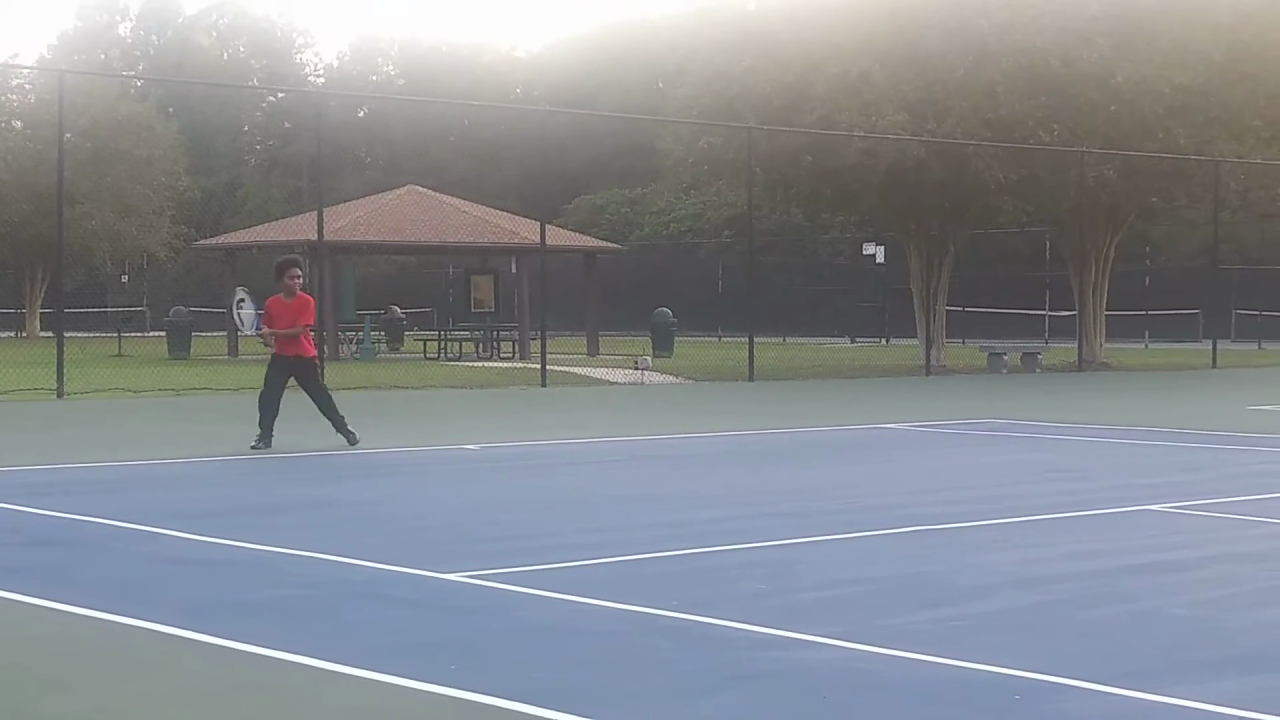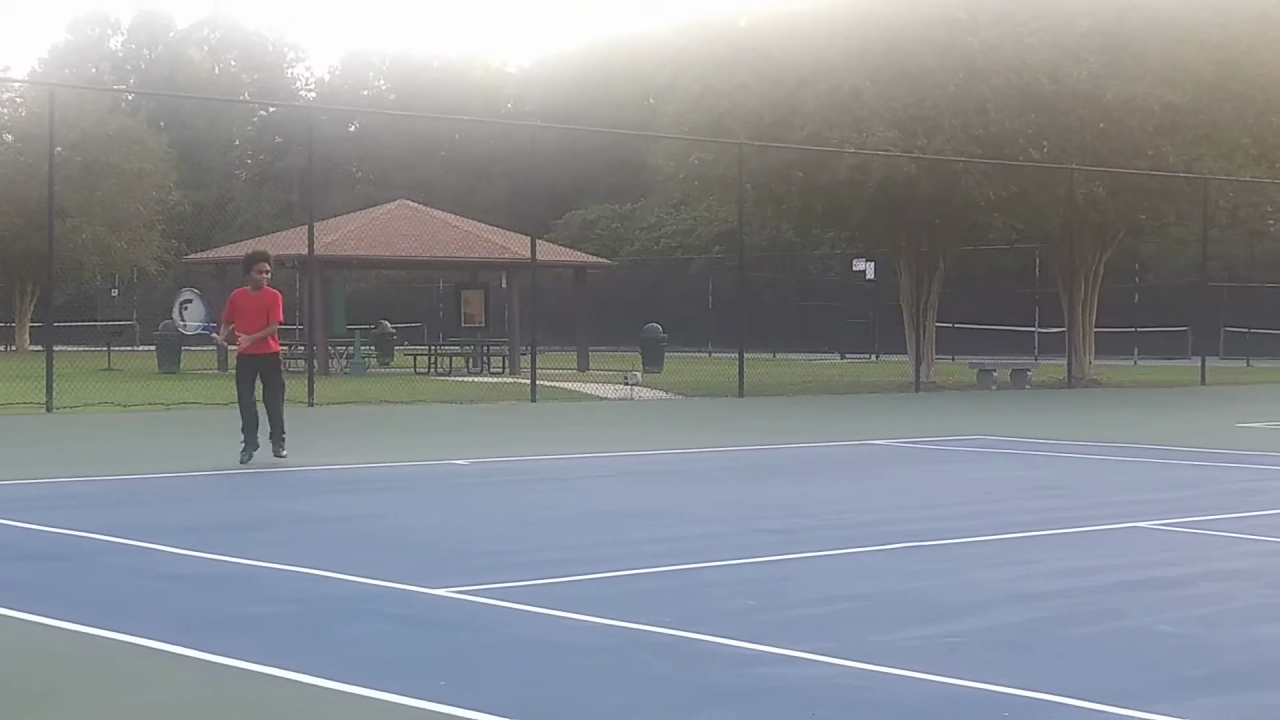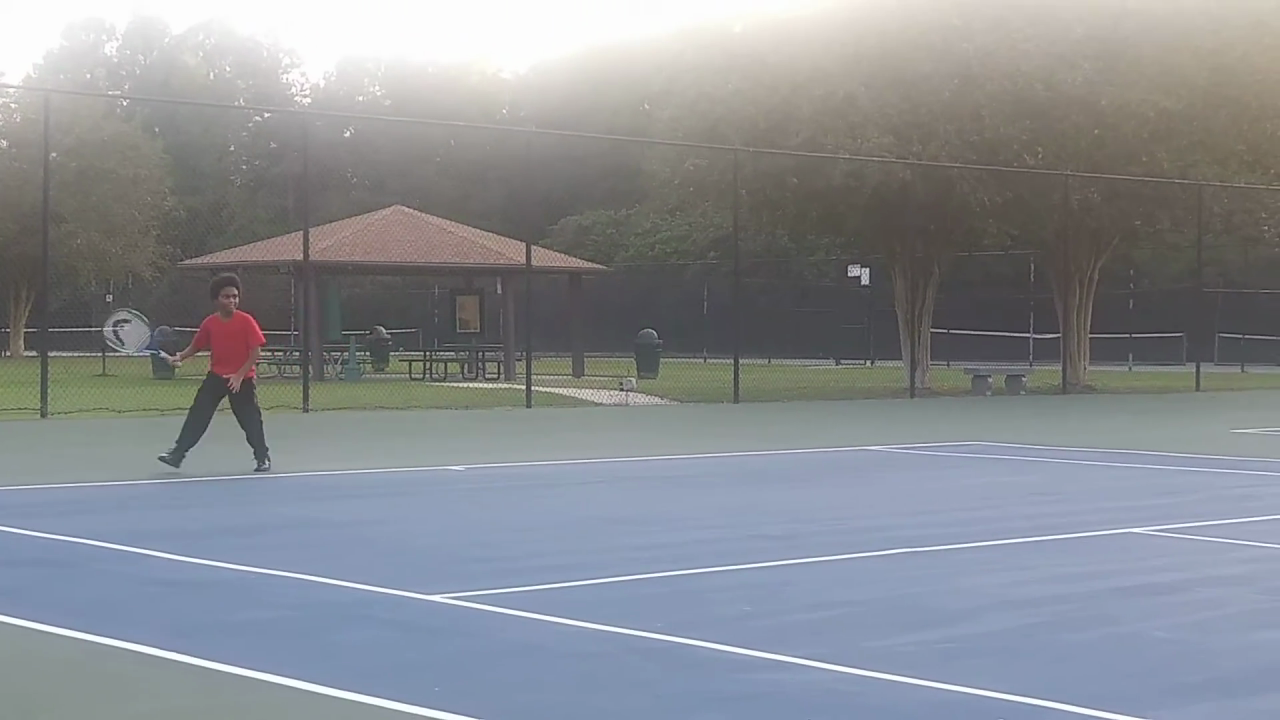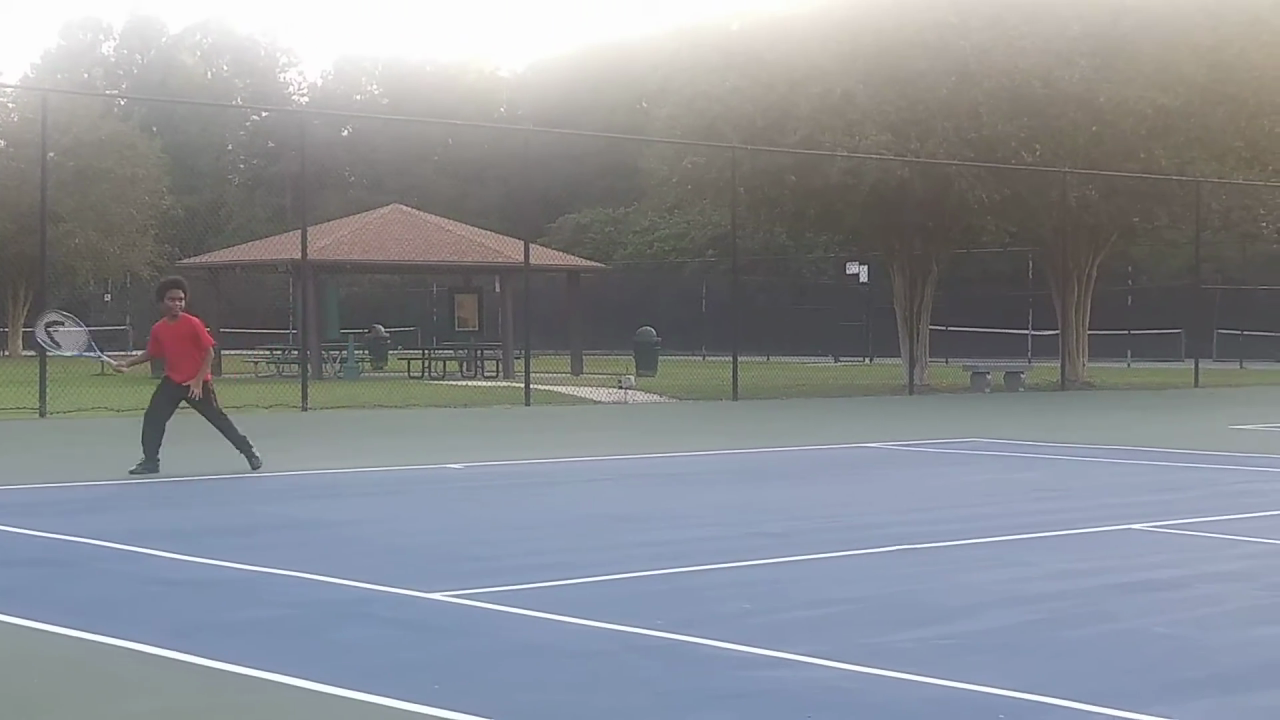
dt=0.2s
person 1, frame 1
left shoulder: (307, 301)
right shoulder: (272, 303)
left elbow: (299, 330)
right elbow: (265, 328)
left wrist: (272, 333)
right wrist: (267, 338)
left hip: (305, 356)
right hip: (280, 357)
left knee: (320, 395)
right knee: (269, 395)
left ankle: (343, 427)
right ankle: (265, 435)
person 1, frame 2
left shoulder: (274, 296)
right shoulder: (236, 296)
left elbow: (273, 326)
right elbow: (227, 322)
left wrist: (252, 338)
right wrist: (222, 335)
left hip: (269, 353)
right hip: (244, 355)
left knee: (274, 397)
right knee: (245, 398)
left ankle: (278, 440)
right ankle: (250, 441)
person 1, frame 3
left shoulder: (246, 321)
right shoulder: (209, 323)
left elbow: (255, 351)
right elbow: (195, 346)
left wrist: (240, 375)
right wrist: (179, 358)
left hip: (242, 377)
right hip: (216, 375)
left knee: (250, 419)
right knee: (198, 413)
left ankle: (262, 456)
right ankle: (177, 453)
person 1, frame 4
left shoulder: (193, 323)
right shoulder: (158, 329)
left elbow: (209, 353)
right elbow: (149, 354)
left wrist: (198, 380)
right wrist: (126, 363)
left hip: (198, 381)
right hip: (172, 380)
left knee: (218, 418)
right knee: (153, 417)
left ankle: (248, 451)
right ankle: (150, 461)
